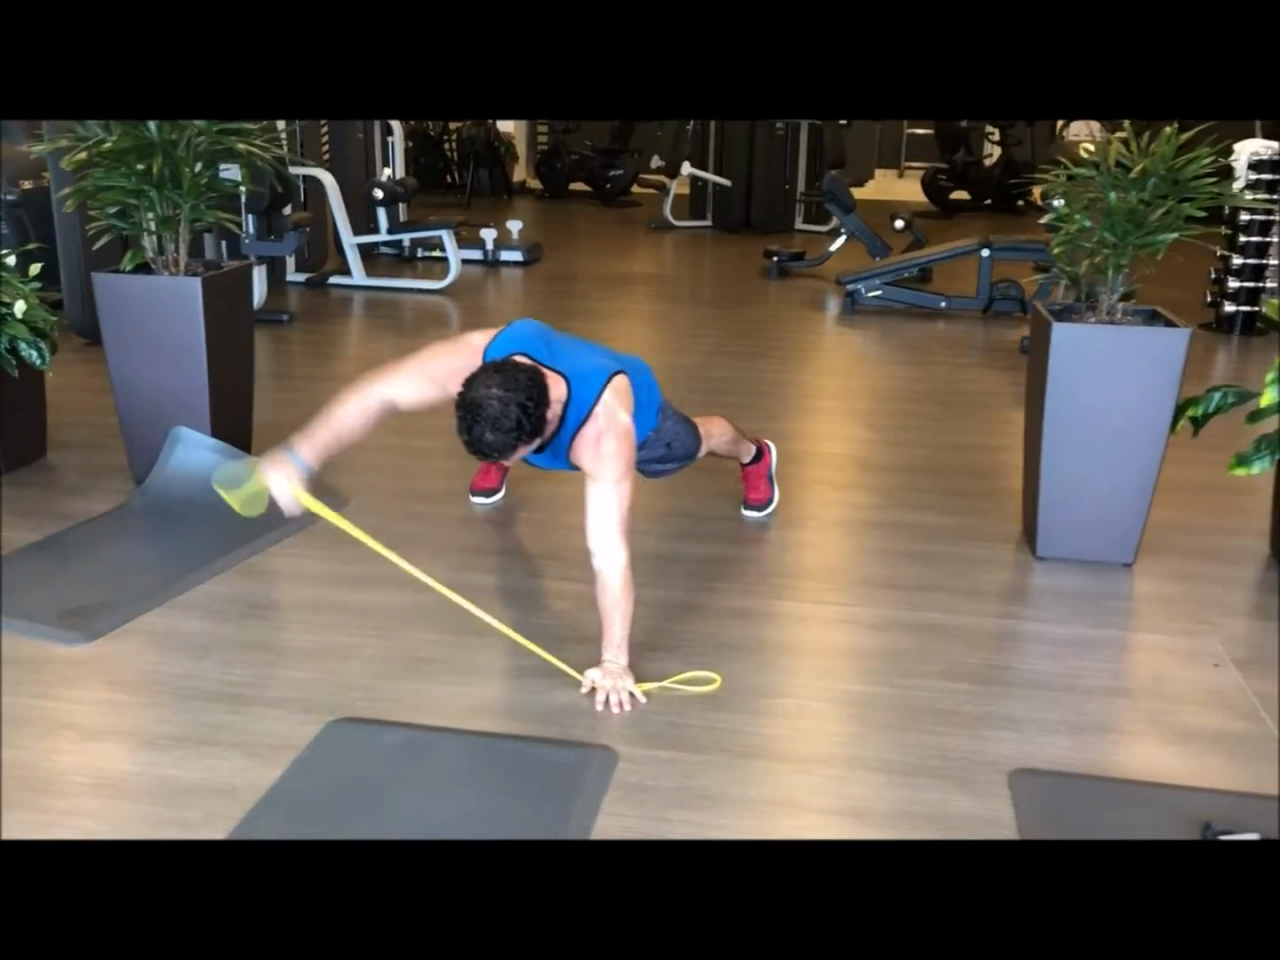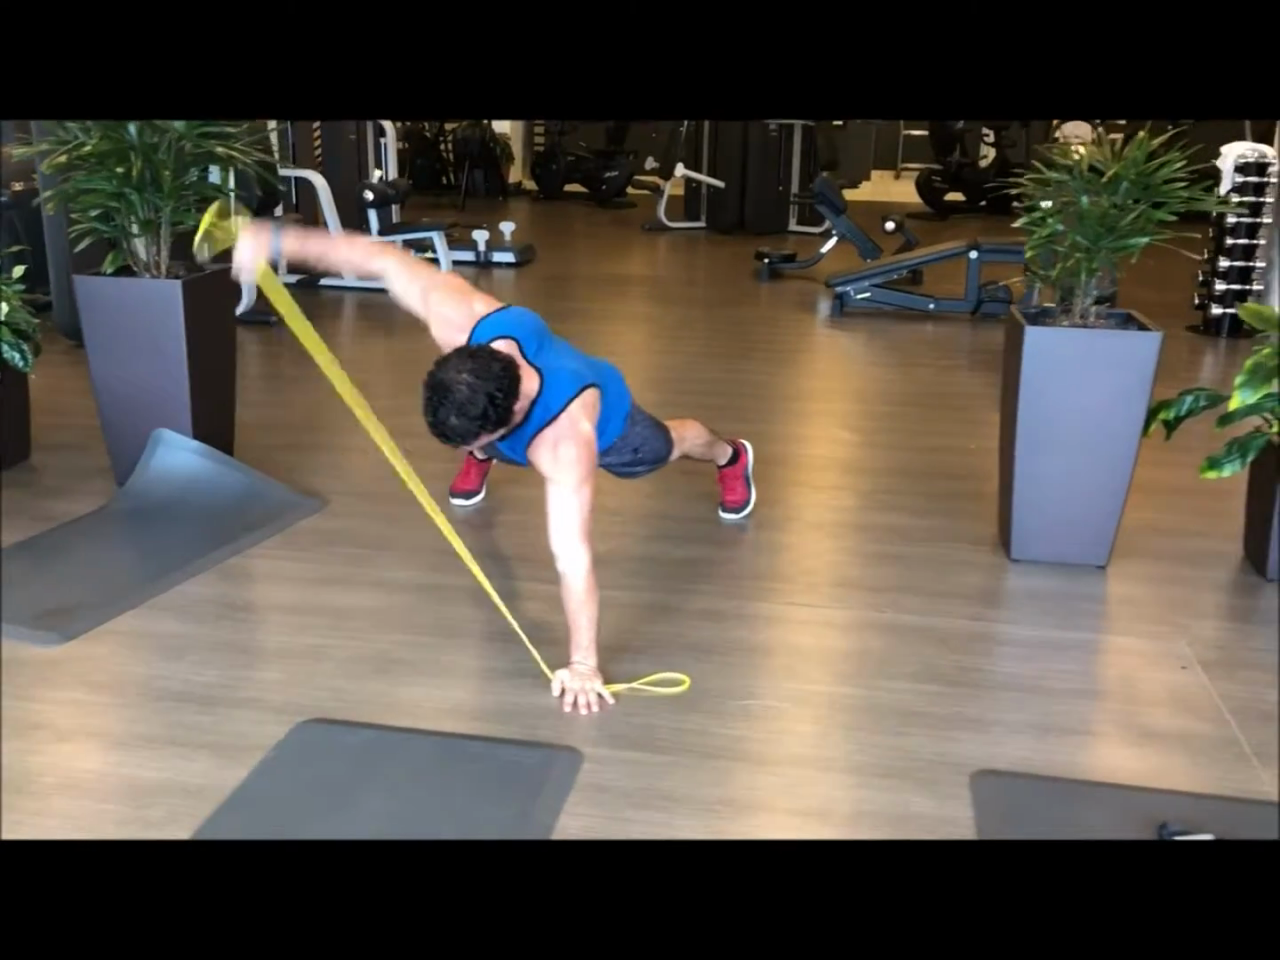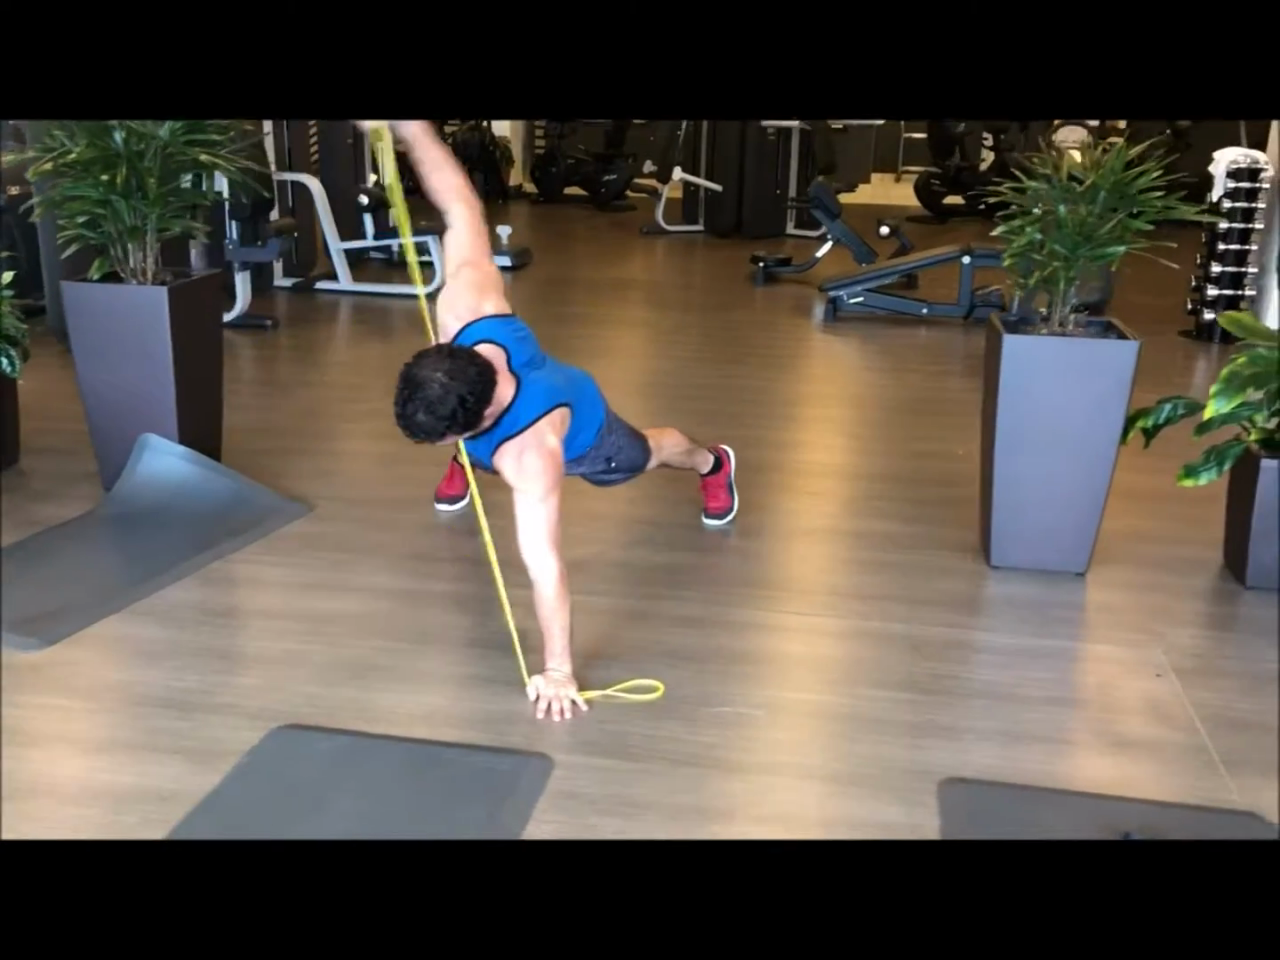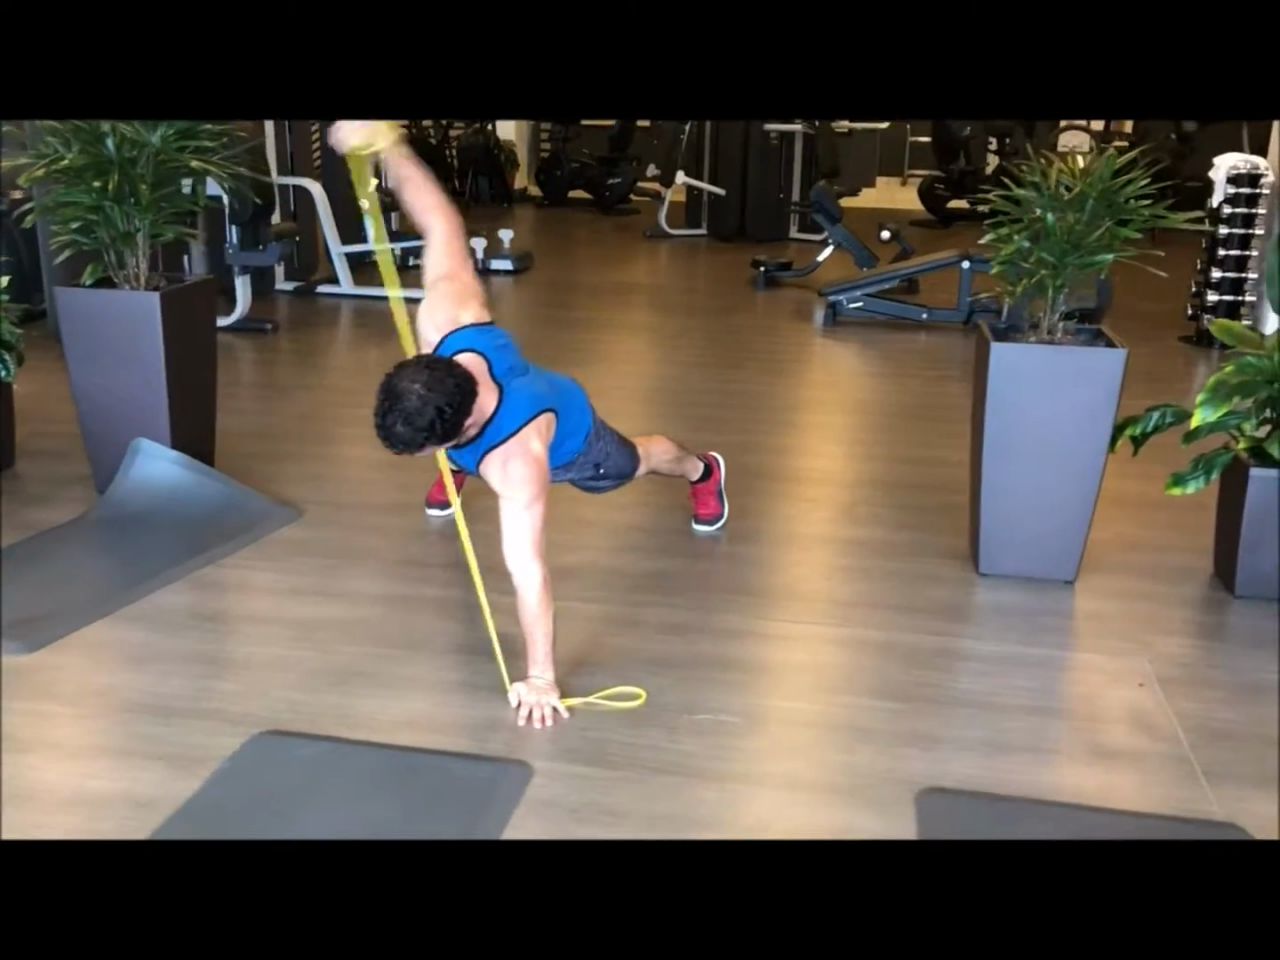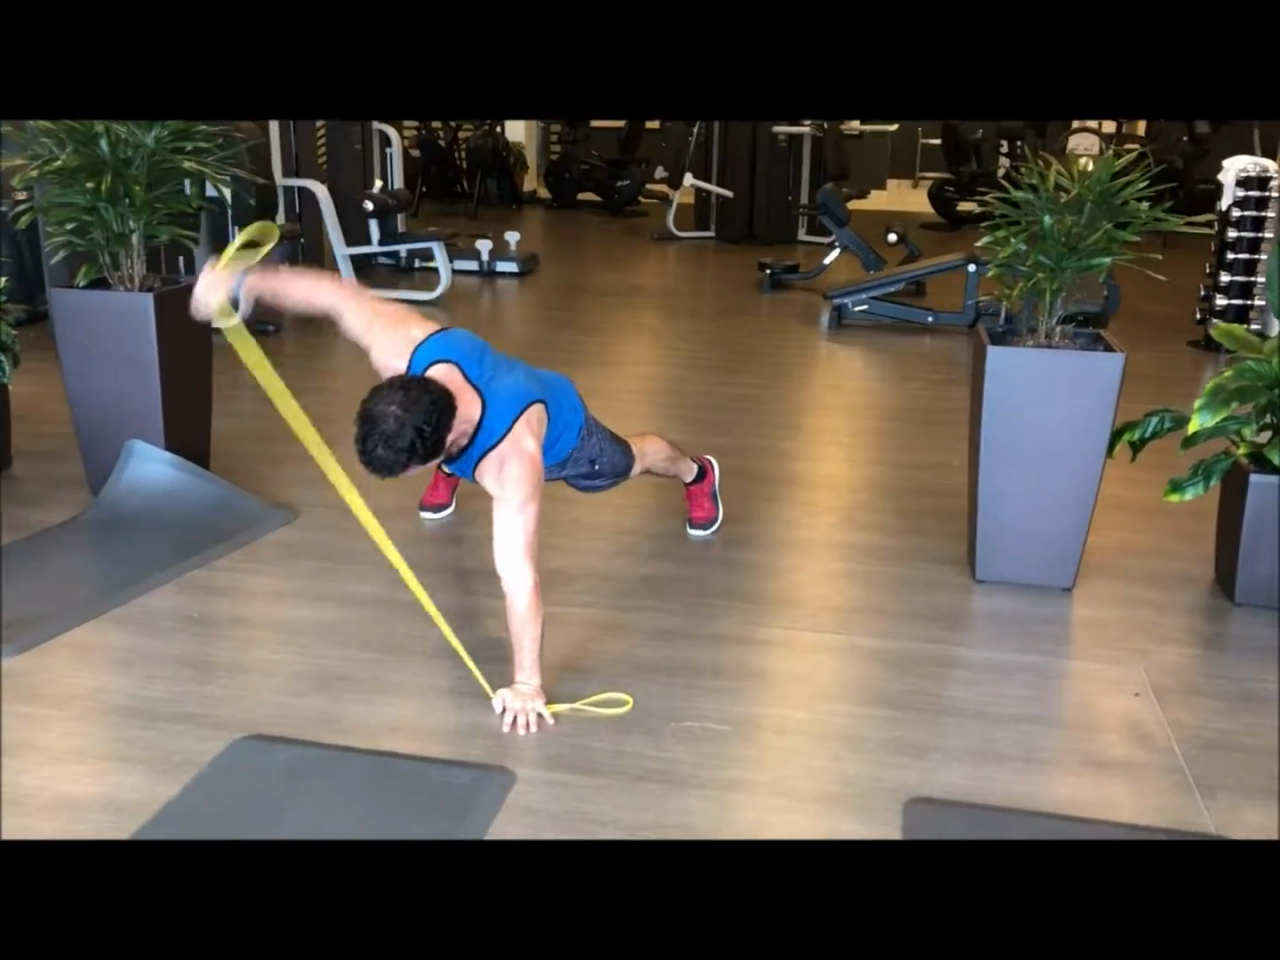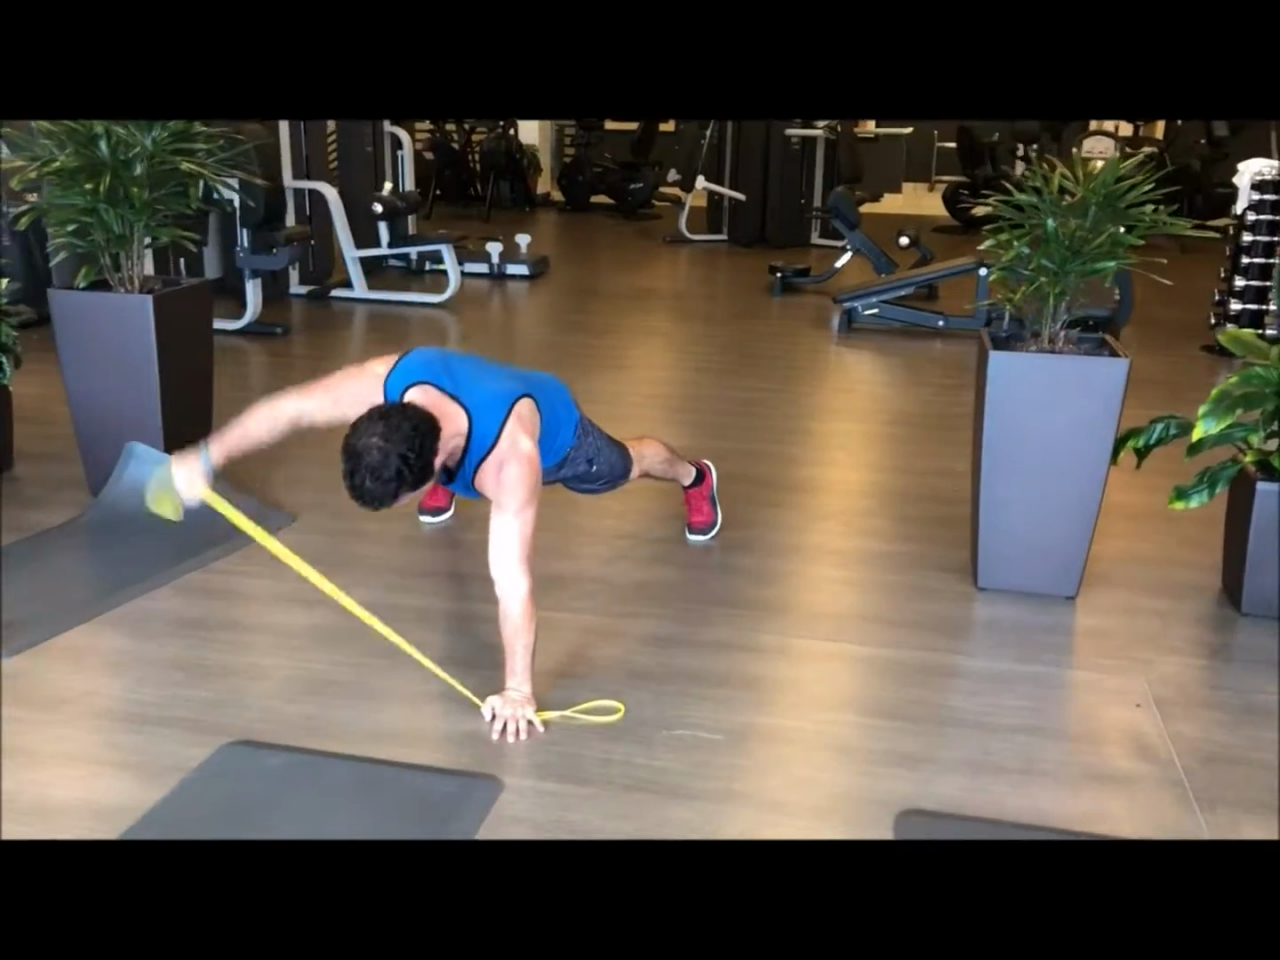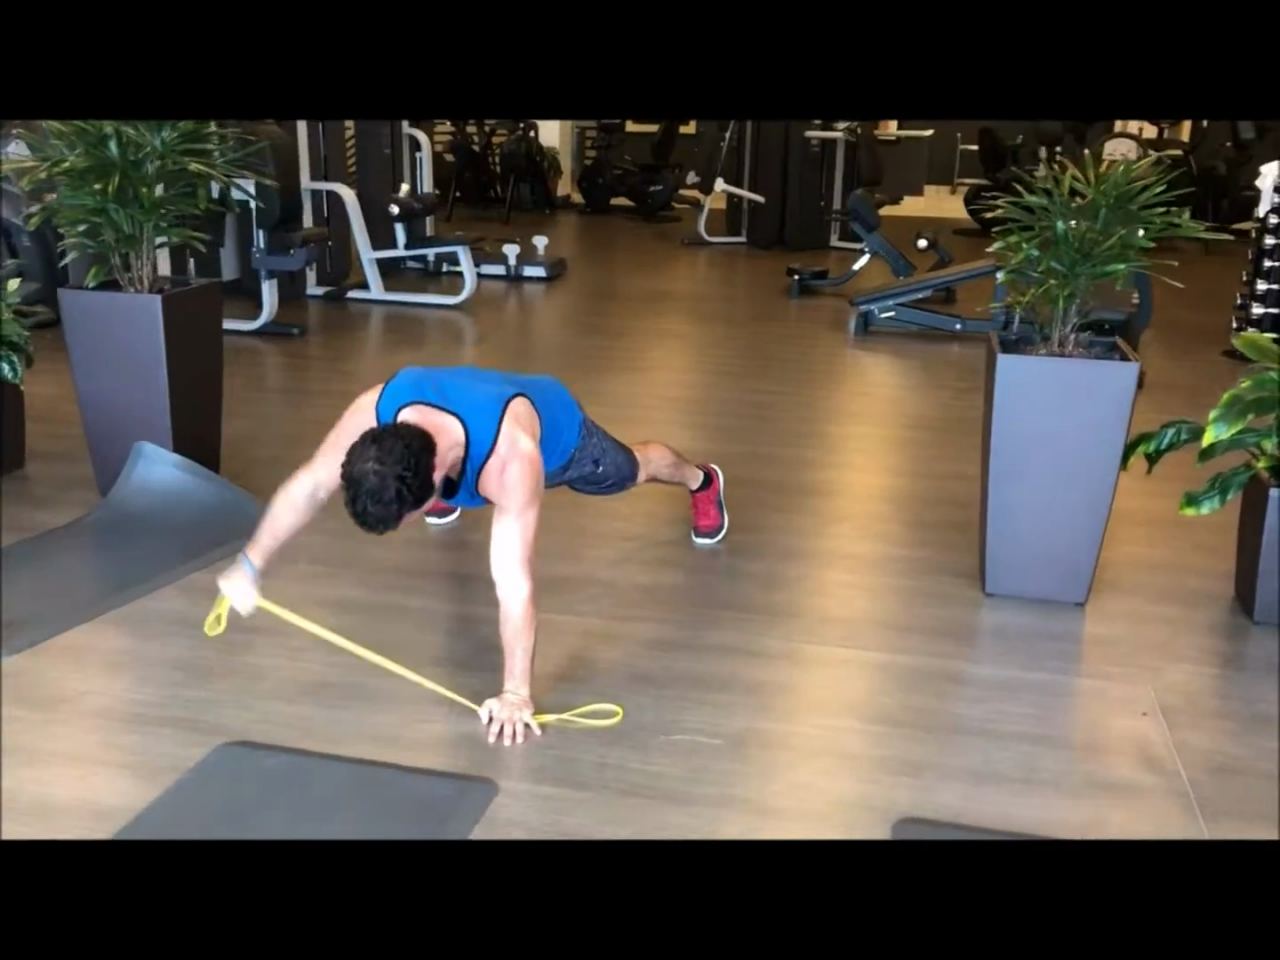
dt=0.2s
person 1, frame 1
left shoulder: (604, 432)
right shoulder: (482, 356)
left elbow: (609, 553)
right elbow: (374, 393)
left wrist: (614, 664)
right wrist: (298, 456)
left hip: (639, 418)
left knee: (692, 441)
right knee: (497, 450)
left ankle: (753, 454)
right ankle: (497, 464)
person 1, frame 2
left shoulder: (565, 441)
right shoulder: (477, 324)
left elbow: (572, 559)
right elbow: (388, 262)
left wrist: (582, 666)
right wrist: (278, 240)
left hip: (609, 432)
left knee: (666, 446)
right knee: (480, 448)
left ankle: (729, 455)
right ankle: (483, 463)
person 1, frame 3
left shoulder: (530, 447)
right shoulder: (469, 315)
left elbow: (543, 565)
right elbow: (462, 212)
left wrist: (558, 673)
right wrist: (409, 124)
left hip: (583, 437)
left knee: (640, 458)
right knee: (469, 451)
left ankle: (714, 464)
right ankle: (468, 464)
person 1, frame 4
left shoulder: (513, 459)
right shoulder: (448, 328)
left elbow: (528, 573)
right elbow: (443, 230)
left wrist: (540, 680)
right wrist: (386, 146)
left hip: (569, 443)
right hip: (527, 393)
left knee: (635, 462)
right knee: (445, 463)
left ankle: (700, 471)
right ankle: (456, 471)
person 1, frame 5
left shoulder: (510, 453)
right shoulder: (418, 355)
left elbow: (519, 577)
right elbow: (338, 297)
left wrist: (527, 683)
right wrist: (240, 282)
left hip: (562, 438)
right hip: (518, 392)
left knee: (625, 463)
right knee: (440, 478)
left ankle: (694, 469)
right ankle: (447, 482)
person 1, frame 6
left shoulder: (507, 460)
right shoulder: (387, 383)
left elbow: (512, 582)
right elbow: (289, 408)
left wrist: (517, 691)
right wrist: (207, 457)
left hip: (556, 434)
right hip: (501, 395)
left knee: (625, 465)
right knee: (440, 488)
left ankle: (693, 474)
right ankle: (450, 488)
person 1, frame 7
left shoulder: (509, 460)
right shoulder: (379, 410)
left elbow: (513, 584)
right elbow: (307, 486)
left wrist: (515, 694)
right wrist: (248, 564)
left hip: (562, 436)
left knee: (633, 469)
right knee: (448, 495)
left ankle: (701, 481)
right ankle: (460, 493)
